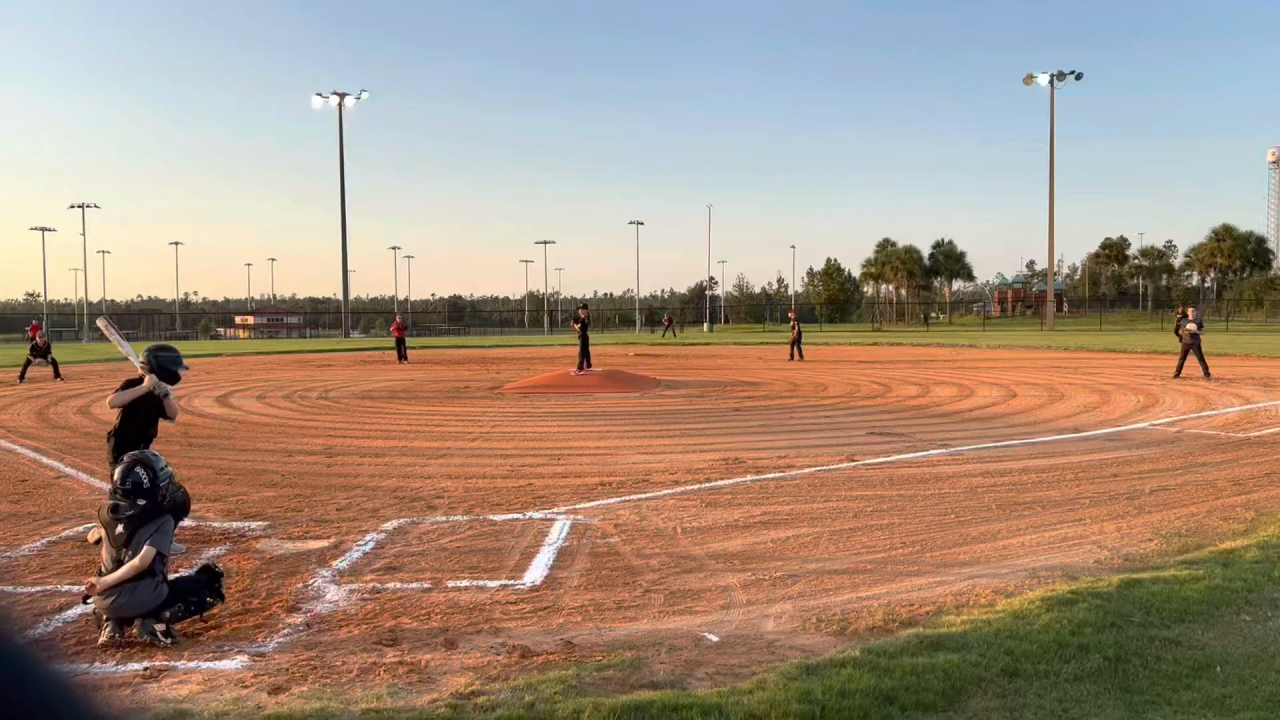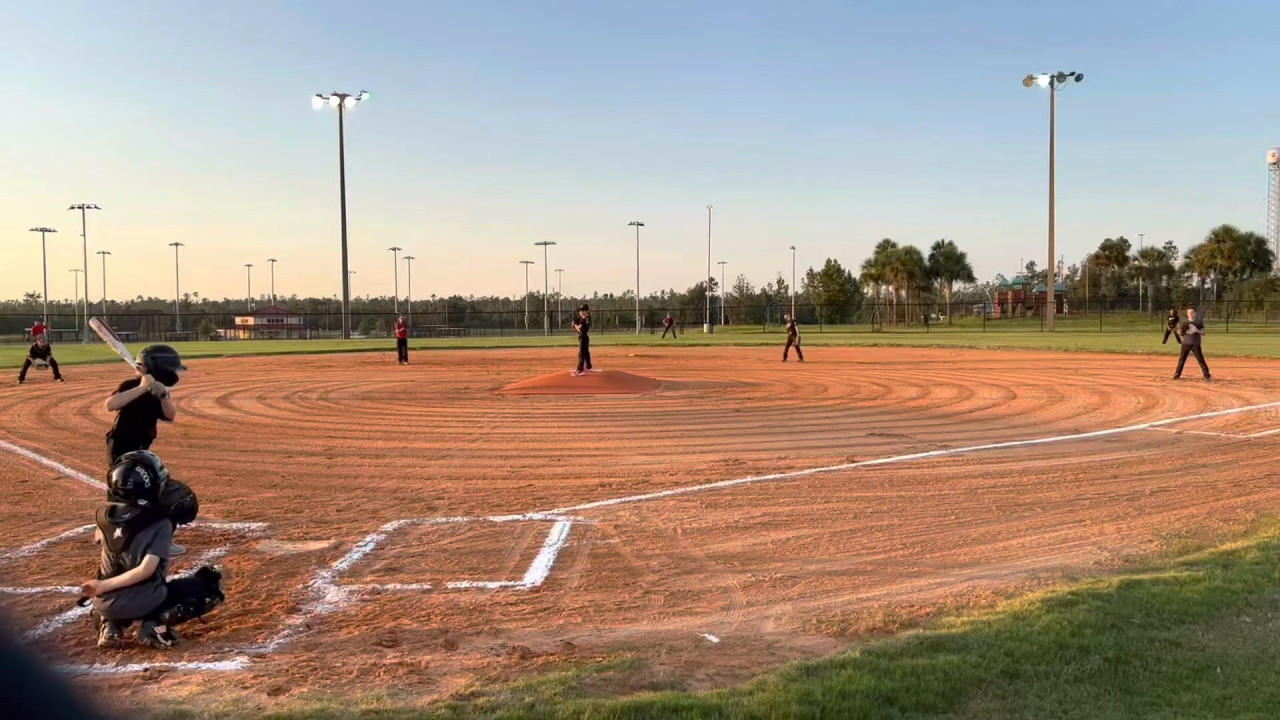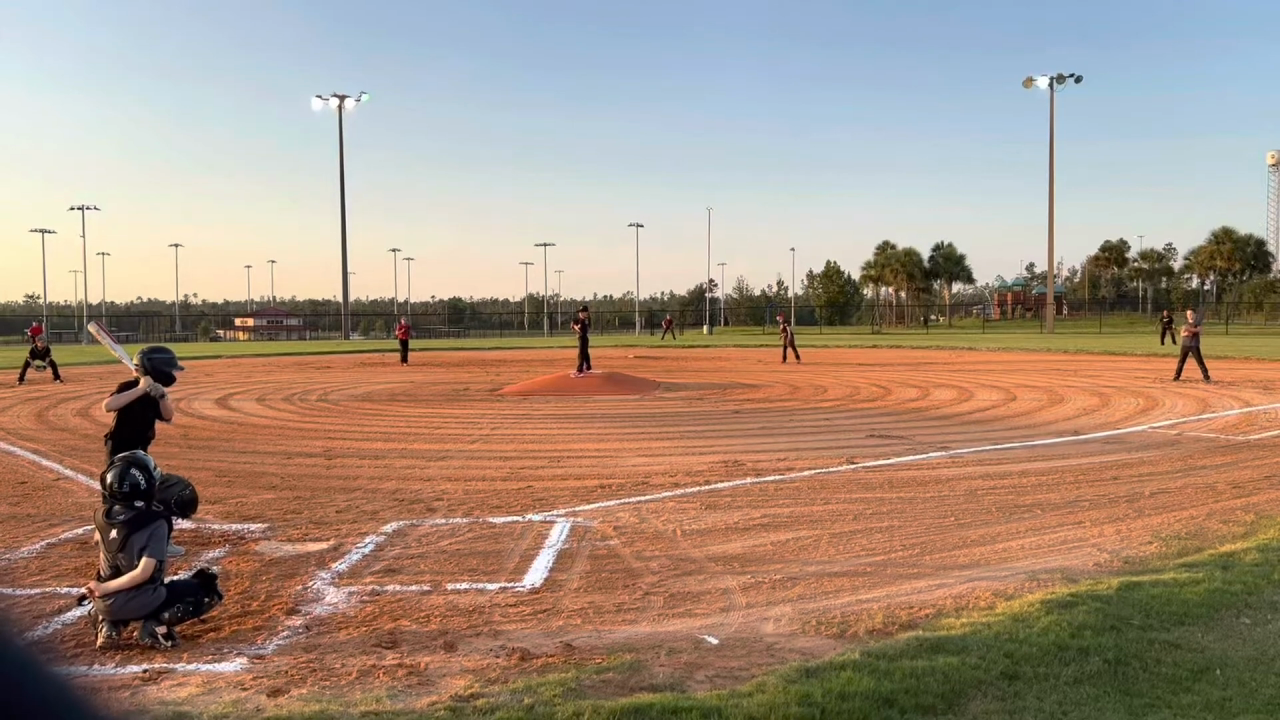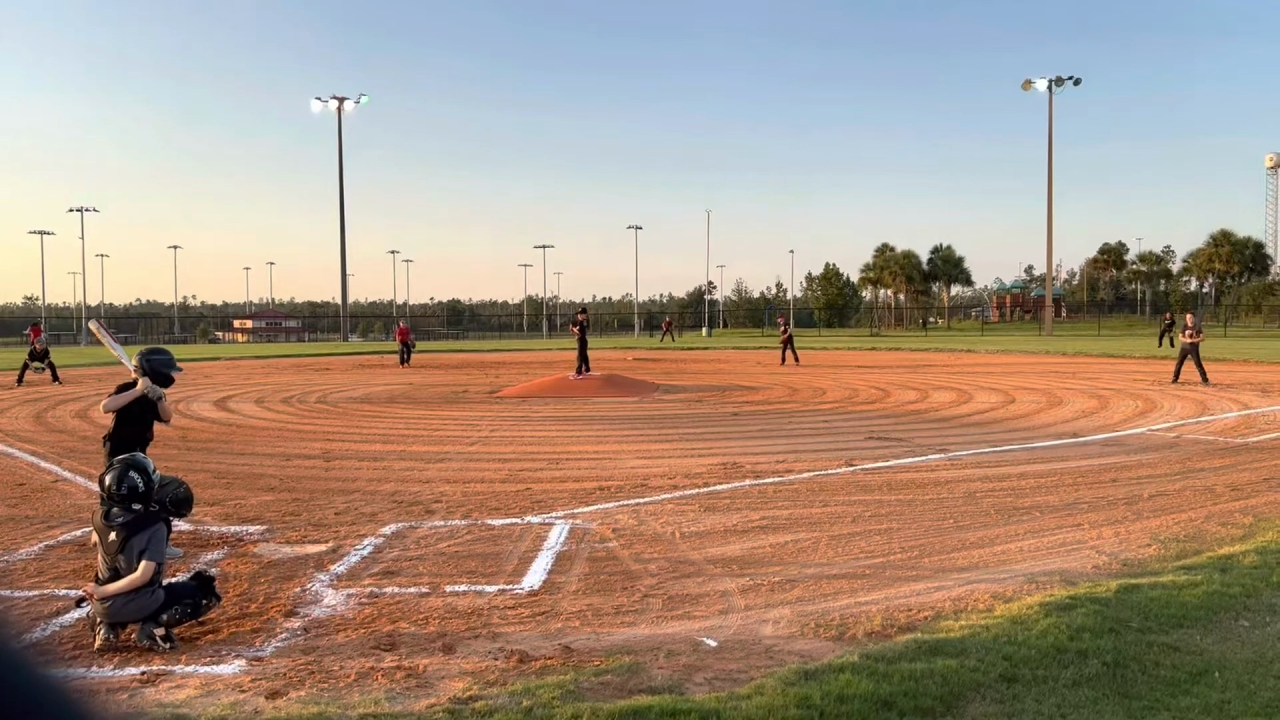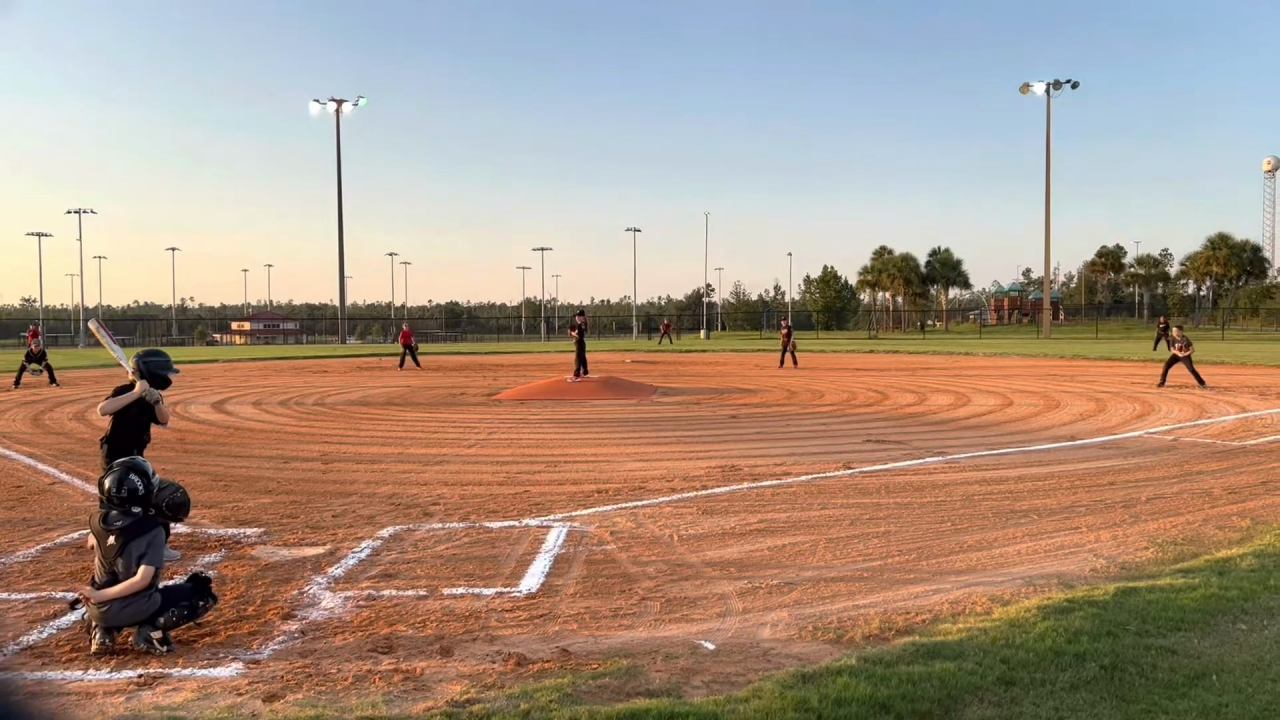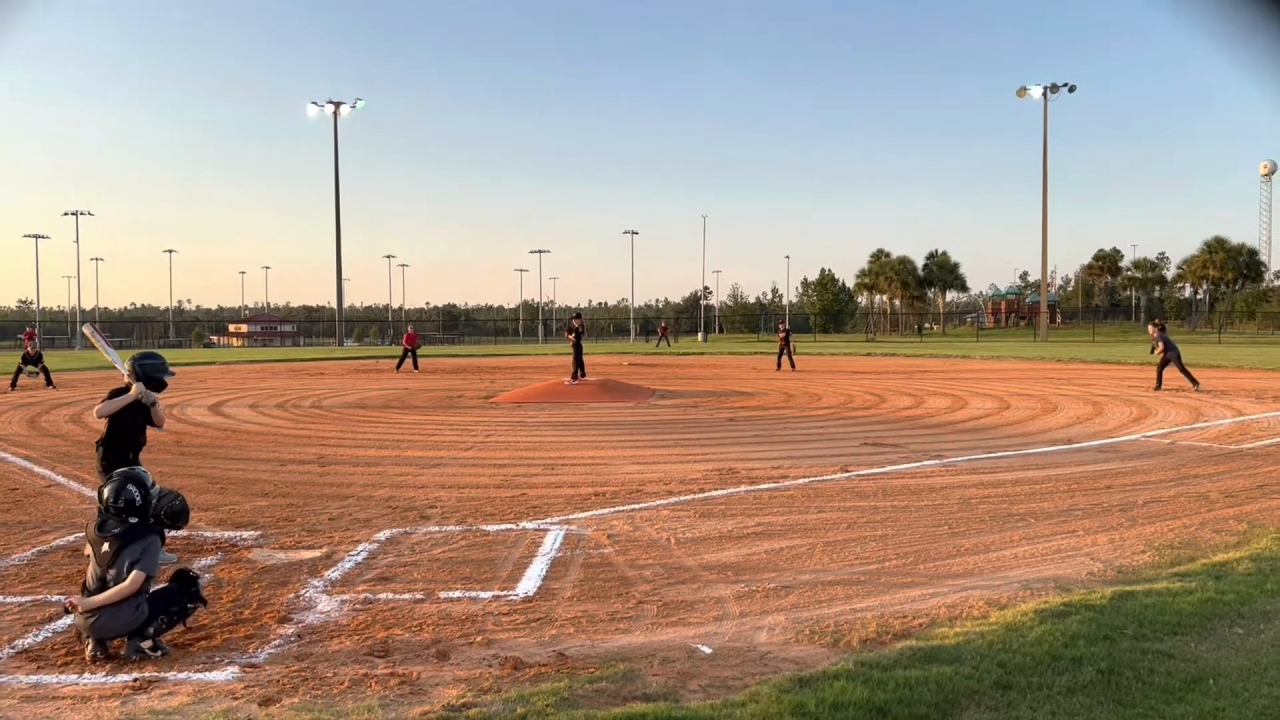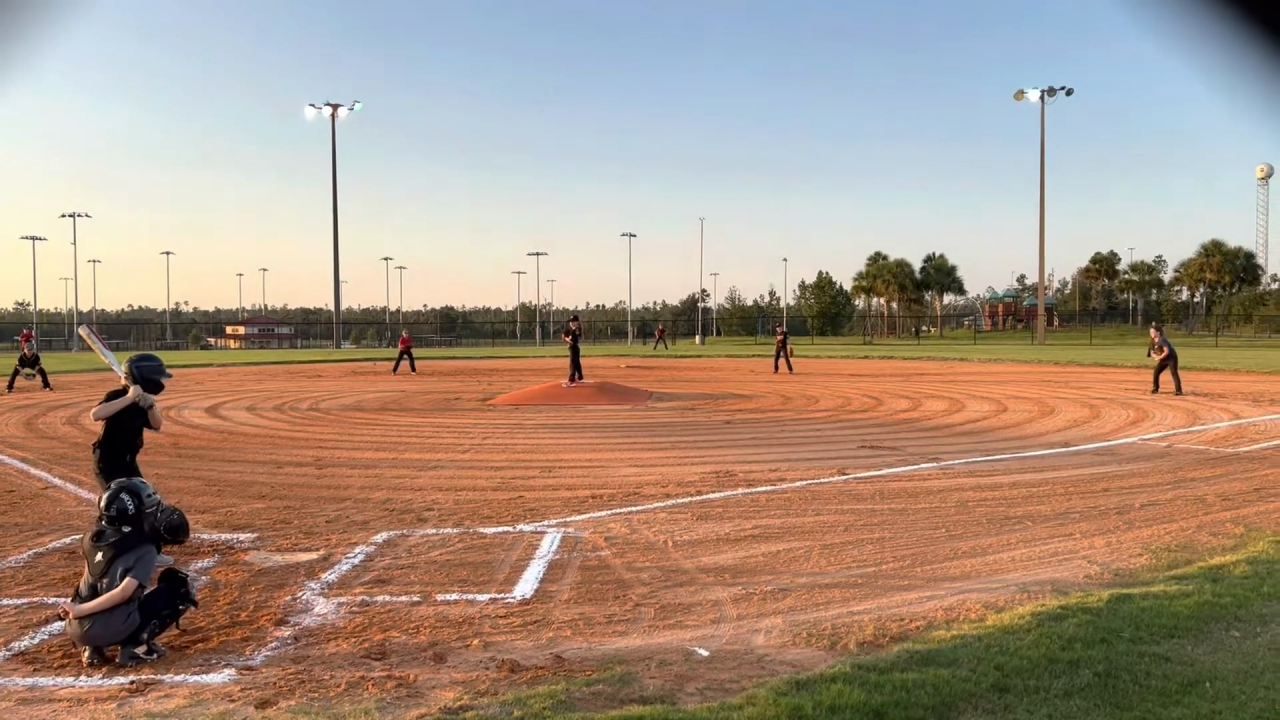
dt=0.4s
person 1, frame 1
left shoulder: (157, 389)
right shoulder: (133, 385)
left elbow: (172, 416)
right elbow: (112, 402)
left wrist: (165, 394)
right wrist: (144, 387)
left hip: (140, 448)
right hip: (123, 449)
person 1, frame 2
left shoulder: (156, 387)
right shoulder: (130, 387)
left elbow: (169, 416)
right elbow: (110, 405)
left wrist: (162, 394)
right wrist: (141, 388)
left hip: (139, 450)
right hip: (124, 451)
person 1, frame 3
left shoulder: (154, 391)
right shoulder: (128, 388)
left elbow: (168, 417)
right elbow: (108, 406)
left wrist: (162, 396)
right wrist: (140, 389)
left hip: (138, 451)
right hip: (121, 452)
person 1, frame 4
left shoulder: (153, 392)
right shoulder: (127, 389)
left elbow: (166, 418)
right elbow: (105, 407)
left wrist: (160, 398)
right wrist: (138, 391)
left hip: (136, 453)
right hip: (119, 453)
person 1, frame 5
left shoulder: (151, 395)
right shoulder: (124, 391)
left elbow: (164, 421)
right elbow: (102, 410)
left wrist: (157, 401)
right wrist: (135, 394)
left hip: (134, 455)
right hip: (116, 456)
person 1, frame 6
left shoulder: (146, 398)
right shoulder: (120, 394)
left elbow: (159, 423)
right elbow: (98, 412)
left wrist: (153, 403)
right wrist: (131, 396)
left hip: (131, 459)
right hip: (111, 459)
person 1, frame 7
left shoulder: (143, 400)
right shoulder: (117, 396)
left elbow: (157, 426)
right elbow: (96, 415)
left wrist: (150, 406)
right wrist: (129, 398)
left hip: (128, 461)
right hip: (108, 461)
person 2, frame 1
left shoulder: (107, 512)
right shoulder: (162, 520)
left elbow: (92, 538)
right elbow: (141, 562)
right wrist: (104, 582)
left hip: (107, 601)
right hip: (145, 601)
right knee: (211, 582)
left ankle: (114, 623)
right ankle: (157, 622)
person 2, frame 2
left shoulder: (105, 515)
right shoulder: (160, 523)
right elbow: (146, 570)
right wrist: (104, 586)
left hip: (107, 603)
right hip: (144, 603)
right knee: (210, 584)
left ankle: (111, 625)
right ankle: (157, 624)
person 2, frame 3
left shoulder: (102, 516)
right shoulder: (155, 524)
right elbow: (143, 573)
right wrist: (103, 588)
left hip: (106, 603)
right hip: (142, 604)
right knee: (207, 587)
left ankle: (111, 624)
right ankle: (156, 626)
person 2, frame 4
left shoulder: (100, 518)
right shoulder: (154, 526)
right elbow: (143, 576)
right wrist: (102, 591)
left hip: (104, 607)
right hip: (140, 607)
right knee: (206, 589)
left ankle: (108, 627)
right ankle: (155, 628)
person 2, frame 5
left shoulder: (98, 521)
right shoulder: (153, 530)
right elbow: (142, 580)
right wrist: (99, 595)
left hip: (100, 610)
right hip: (136, 611)
right knee: (202, 591)
left ankle: (104, 631)
right ankle: (152, 631)
person 2, frame 6
left shoulder: (96, 529)
right shoulder: (149, 539)
right elbow: (131, 586)
right wrist: (87, 604)
left hip: (87, 621)
right hip: (123, 622)
right knee: (189, 589)
left ankle: (97, 640)
right ankle: (143, 640)
person 2, frame 7
left shoulder: (93, 538)
right shoulder: (145, 549)
right elbow: (123, 593)
right wrist: (78, 610)
left hip: (77, 630)
right hip: (112, 631)
right knee: (181, 588)
left ankle: (93, 647)
right ankle: (137, 646)
